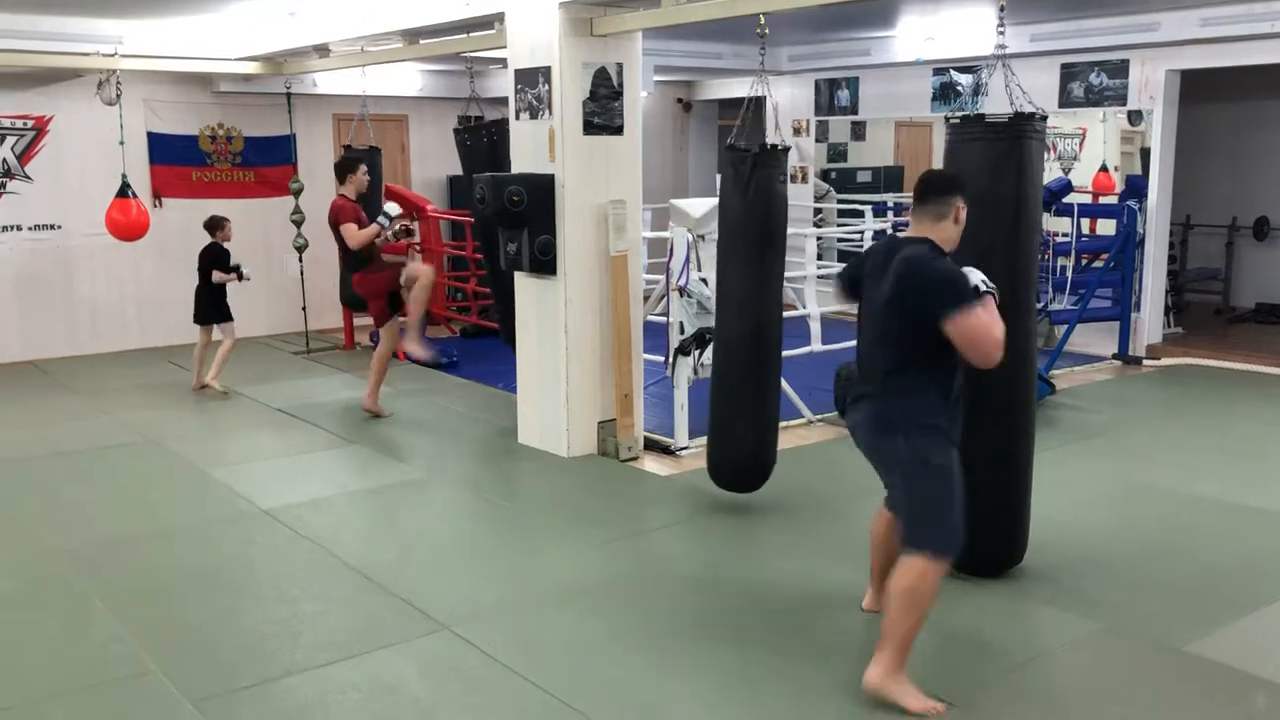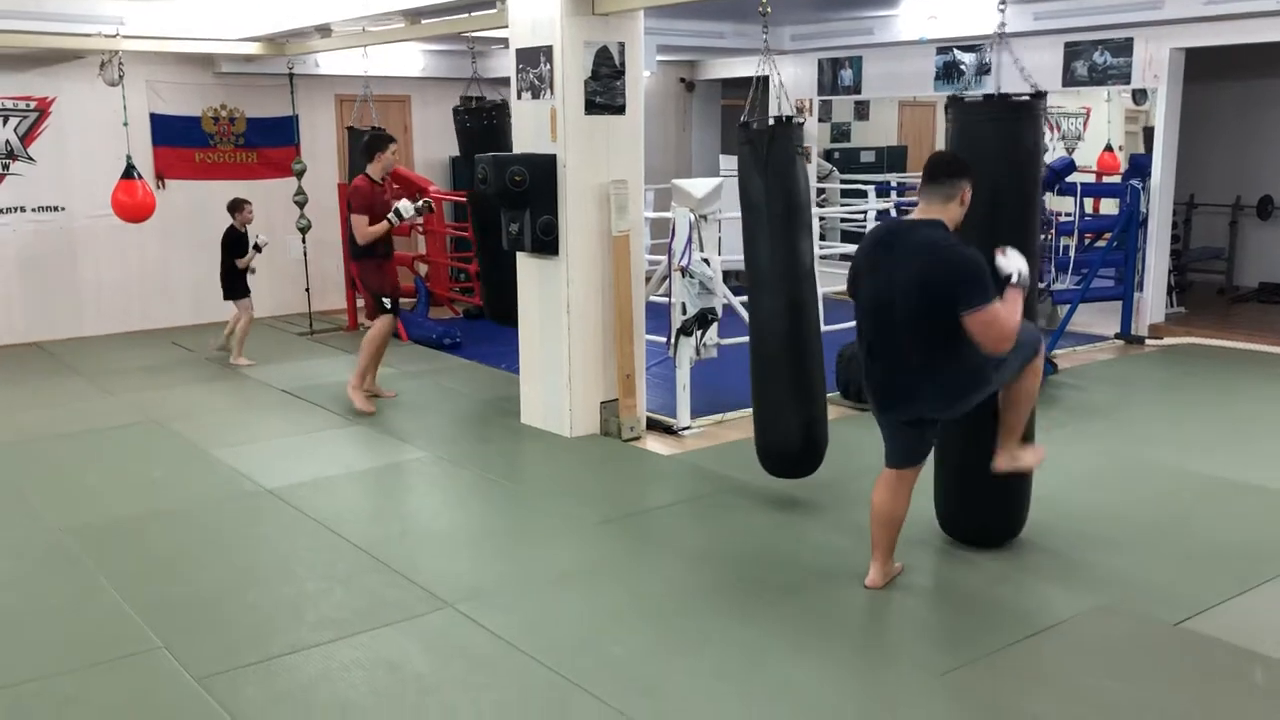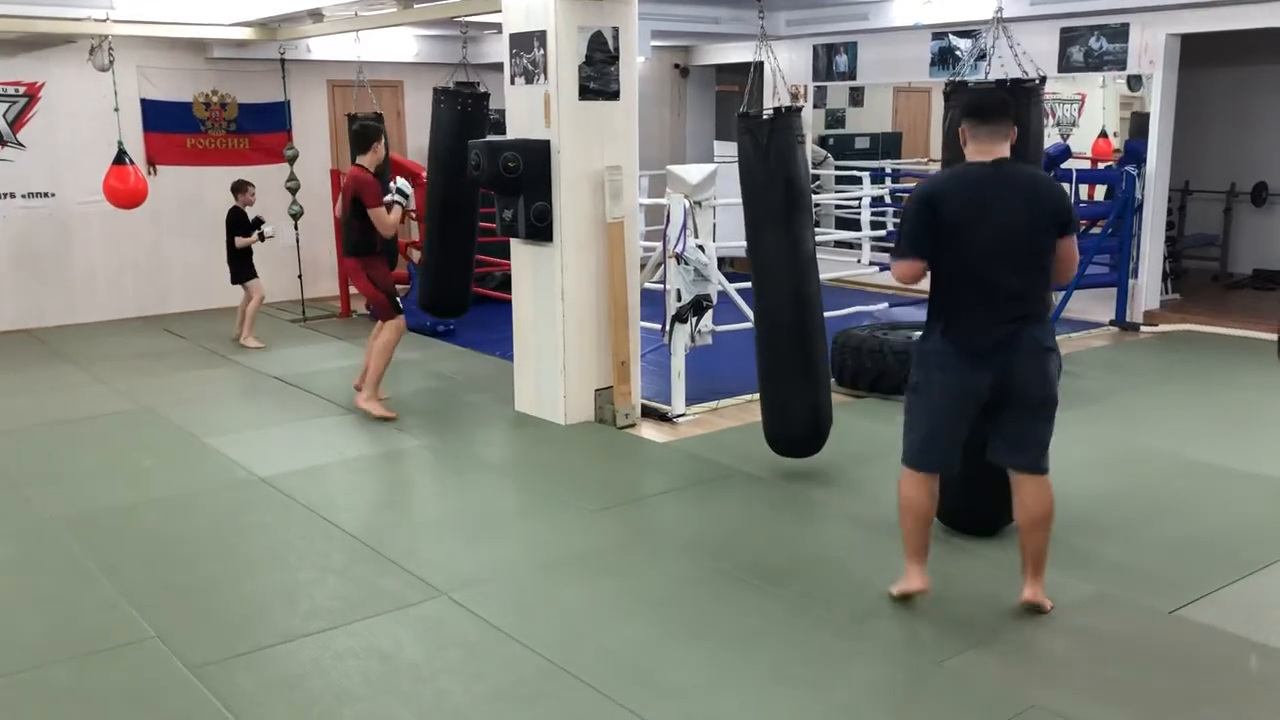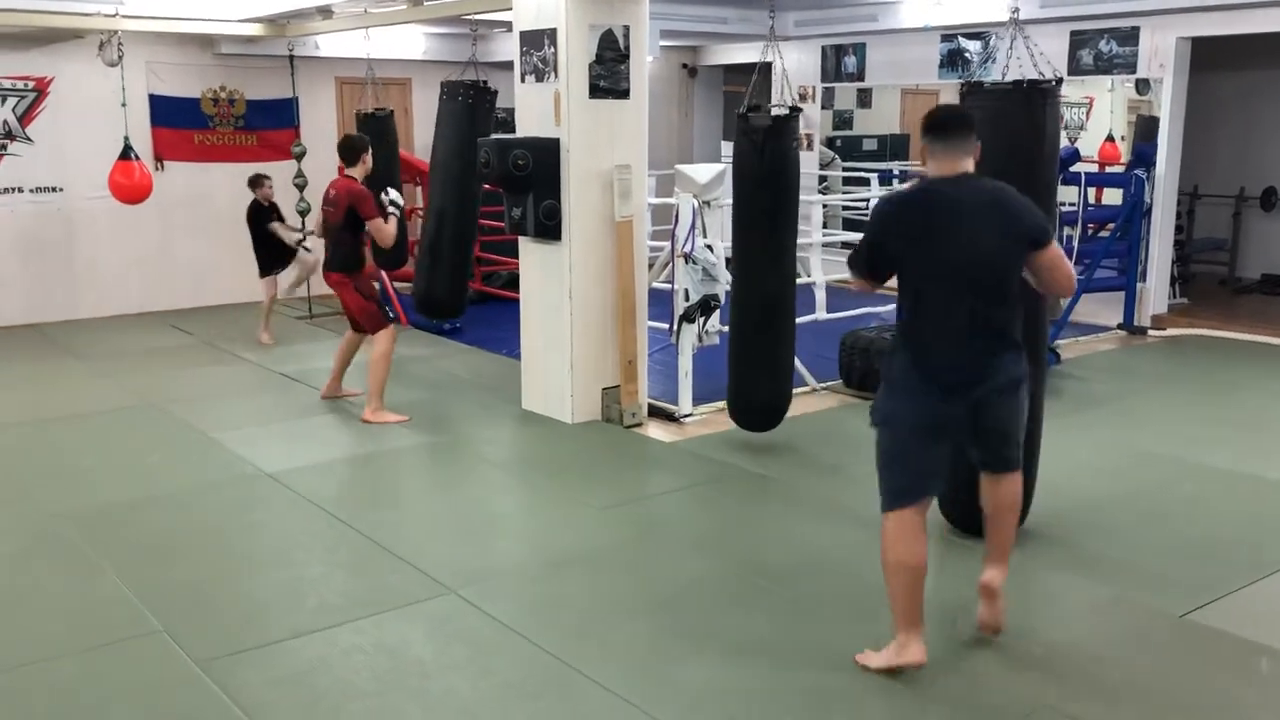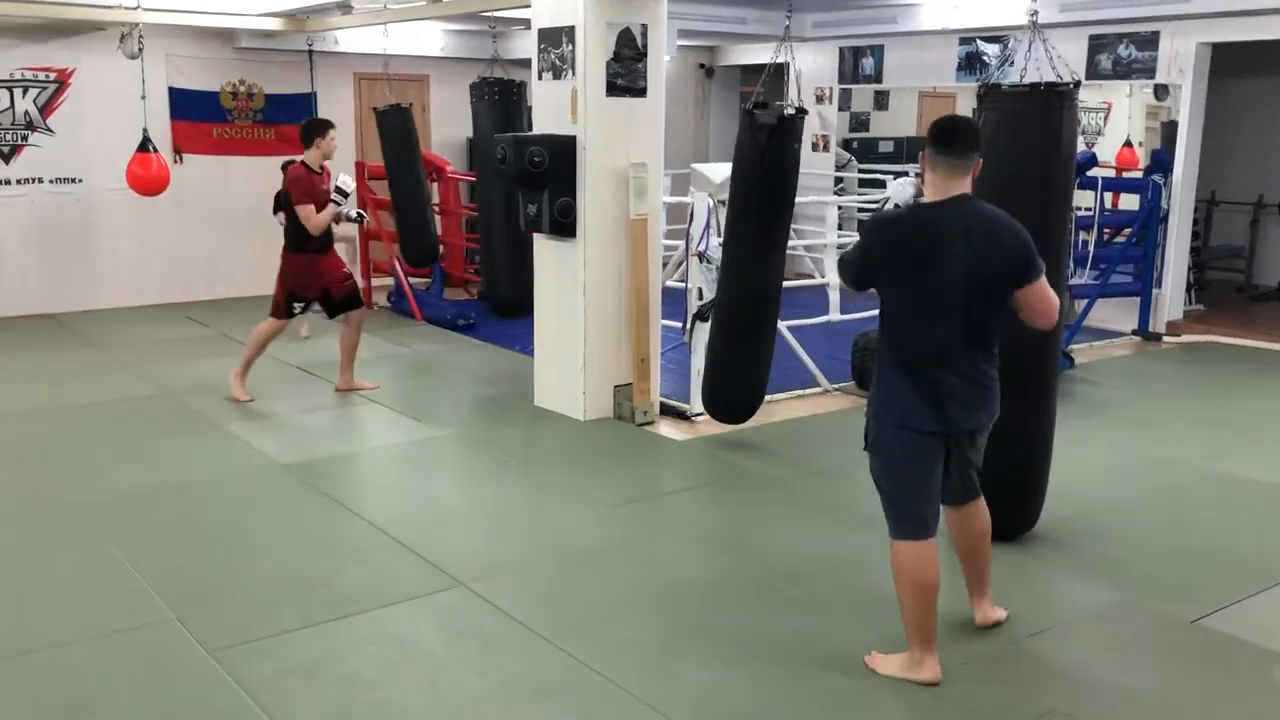
dt=0.5s
person 1, frame 1
left shoulder: (878, 254)
right shoulder: (946, 280)
left elbow: (848, 290)
right elbow: (989, 348)
right wrist: (984, 298)
left hip: (871, 413)
right hip: (910, 422)
left knee: (906, 500)
right knee: (933, 546)
left ankle: (877, 593)
right ankle: (887, 671)
person 1, frame 2
left shoulder: (874, 242)
right shoulder: (960, 261)
right elbow: (998, 341)
right wrist: (1015, 285)
left hip: (886, 387)
right hip: (948, 383)
left knee: (901, 465)
right knee: (1026, 343)
left ankle: (880, 566)
right ankle: (1008, 448)
person 1, frame 3
left shoulder: (935, 192)
right shoulder: (1048, 192)
left elbow: (905, 273)
right elbow: (1066, 270)
left hip: (953, 352)
right hip: (1029, 350)
left knee: (921, 462)
right knee: (1029, 468)
left ankle: (914, 570)
right ankle: (1034, 584)
person 1, frame 4
left shoulder: (899, 209)
right shoulder: (1014, 206)
left elbow: (863, 280)
right elbow: (1063, 285)
left hip: (920, 381)
right hip: (999, 374)
left knee: (903, 505)
right knee: (1001, 465)
left ankle: (906, 642)
right ankle: (995, 571)
person 1, frame 5
left shoulder: (889, 229)
right shoulder: (1008, 232)
left elbow: (852, 278)
right elbow: (1045, 316)
left hip: (907, 401)
right hip: (975, 394)
left knee: (911, 526)
right knee: (963, 495)
left ankle: (922, 655)
right ankle: (983, 603)
person 2, frame 1
left shoulder: (351, 205)
right shoulder: (341, 206)
right elbow: (354, 242)
left wrist: (392, 234)
right wrist: (383, 219)
left hip: (373, 274)
right hip: (367, 275)
left knee: (389, 336)
right knee: (424, 272)
left ankle: (372, 399)
right ankle: (413, 338)
person 2, frame 2
left shoulder: (383, 184)
right shoulder: (360, 188)
right elbow: (362, 236)
left wrist: (414, 211)
right wrist: (394, 218)
left hip: (385, 260)
right hip: (367, 263)
left knee: (388, 323)
right knee: (384, 321)
left ankle: (369, 382)
right ankle: (356, 384)
person 2, frame 3
left shoulder: (352, 176)
right shoulder: (366, 181)
left elbow: (341, 214)
right elbow: (387, 230)
left wrist: (383, 202)
right wrist: (399, 199)
left hip: (357, 255)
right hip: (365, 260)
left knee: (386, 319)
right knee: (395, 322)
left ankle: (365, 380)
right ankle: (367, 396)
person 2, frame 4
left shoulder: (333, 188)
right shoulder: (359, 193)
left elbow: (322, 231)
right elbow: (387, 240)
right wrist: (393, 210)
left hip: (336, 269)
right hip: (348, 274)
left knee: (360, 328)
right knee: (385, 332)
left ankle: (333, 385)
right ankle: (374, 408)
person 2, frame 5
left shoulder: (324, 173)
right shoulder: (297, 176)
right elbow: (313, 225)
left wrist: (346, 214)
right wrist: (338, 198)
left hip: (325, 255)
right hip: (298, 259)
left knee: (355, 313)
right knee: (277, 321)
left ankle: (346, 378)
right ankle: (238, 376)
